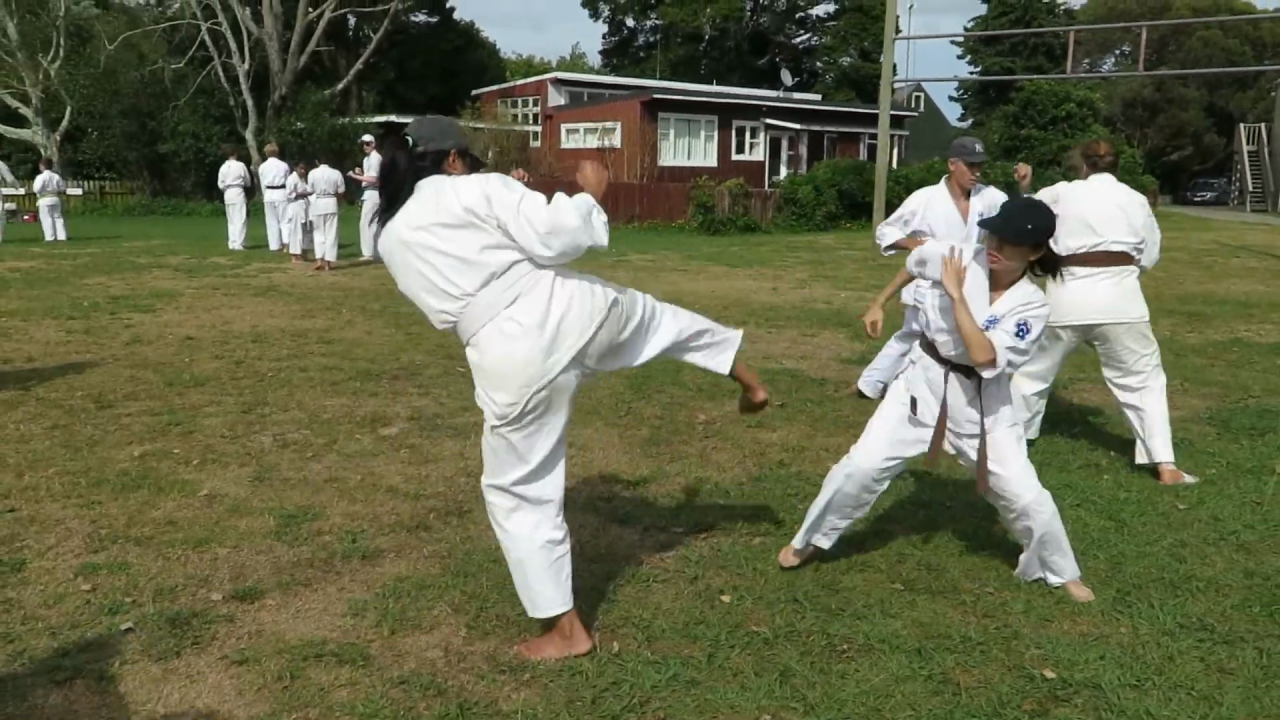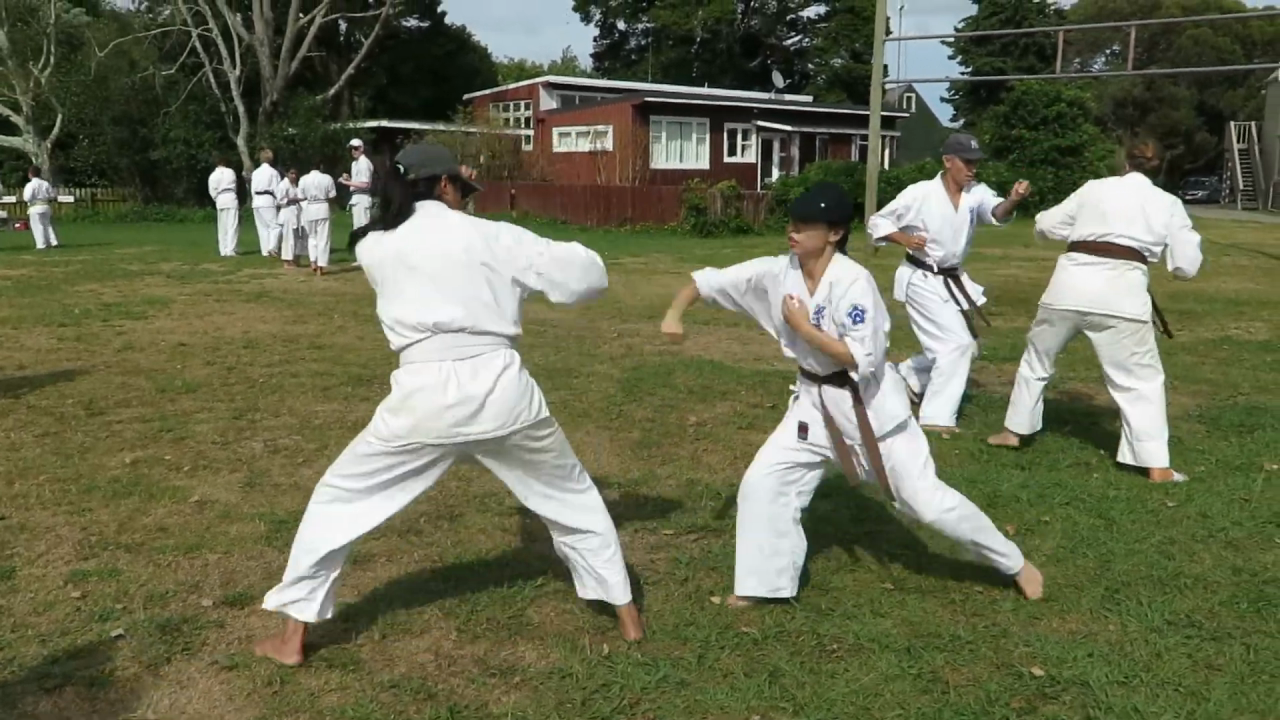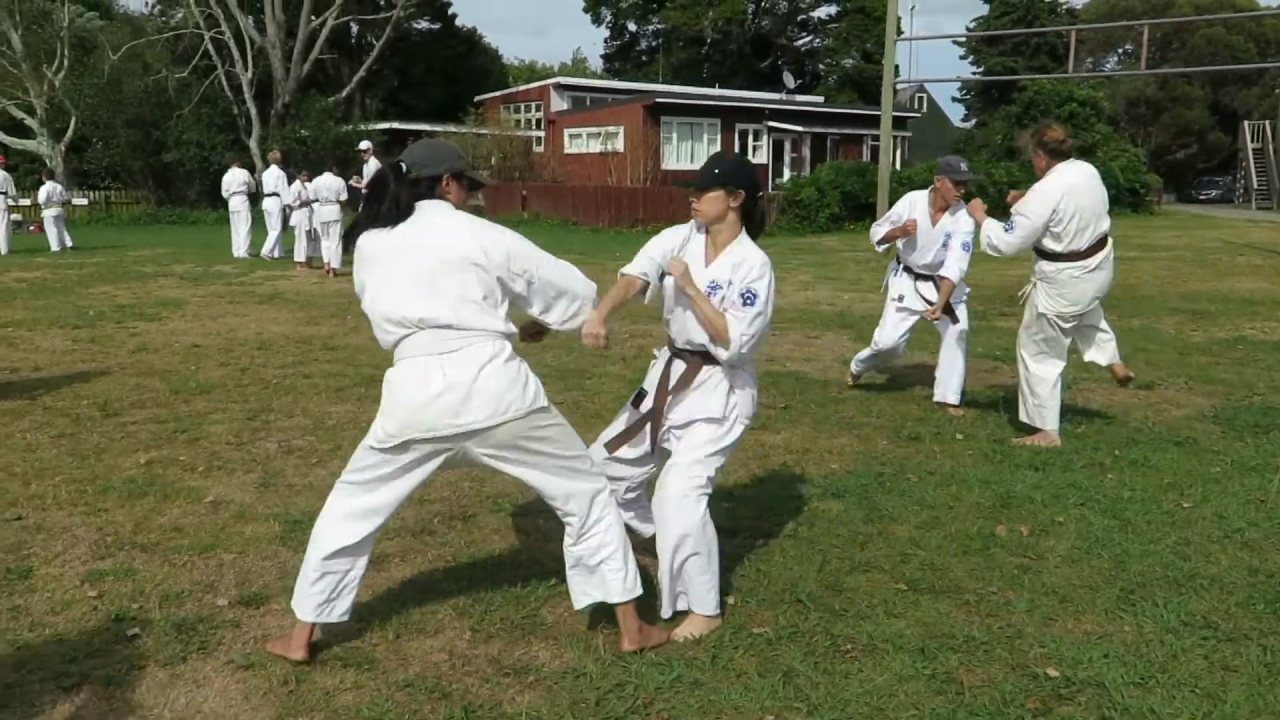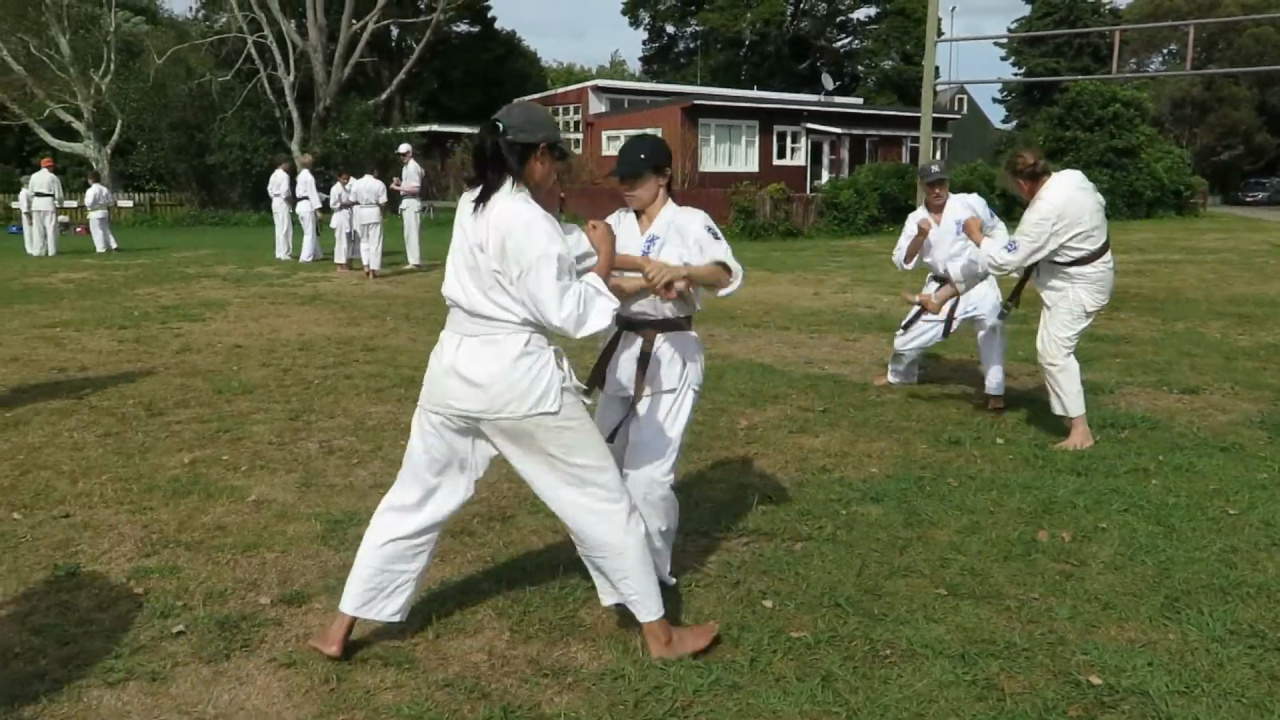
dt=0.4s
person 1, frame 1
left shoulder: (391, 240)
right shoulder: (480, 189)
right elbow: (558, 235)
right wrist: (592, 191)
left hip: (512, 360)
right hip: (571, 309)
left knee: (518, 494)
right knee: (667, 321)
left ankle: (567, 629)
right ankle: (747, 378)
person 1, frame 2
left shoulder: (373, 246)
right shoulder: (491, 235)
right elbow: (581, 275)
left wrist: (450, 202)
left hip: (425, 397)
right hip: (503, 388)
left knee: (340, 498)
right knee: (570, 495)
left ankle: (292, 636)
right ankle: (628, 616)
person 1, frame 3
left shoulder: (370, 241)
right shoulder: (487, 235)
right elbow: (575, 292)
right wrist: (536, 324)
left hip: (416, 393)
right hip: (494, 384)
left knee: (351, 503)
right knee: (585, 490)
left ankle: (301, 635)
right ankle: (631, 625)
person 1, frame 4
left shoulder: (476, 201)
right shoulder: (527, 224)
right elbow: (576, 317)
right wrist: (605, 263)
left hip: (454, 369)
right hip: (518, 378)
left knee: (413, 501)
right knee: (601, 502)
left ankle: (339, 632)
right ankle: (660, 635)
person 2, frame 1
left shoulder: (1032, 305)
right shoulder: (959, 258)
left elbow: (985, 358)
right elbow: (917, 258)
left wrist: (955, 293)
left hip: (982, 399)
right hip: (926, 380)
left knee: (1026, 496)
right knee: (862, 466)
left ankle: (1059, 572)
right ankle: (810, 540)
person 2, frame 2
left shoulder: (855, 282)
right shoulder: (779, 271)
left elbow: (862, 360)
right elbow: (706, 280)
left wrist: (806, 330)
right wrist: (675, 313)
left hip: (868, 401)
right hip: (816, 399)
left knee: (928, 500)
right knee: (764, 483)
left ankle: (1013, 563)
right ankle: (766, 581)
person 2, frame 3
left shoulder: (753, 266)
right shoulder: (681, 238)
left elbow: (732, 342)
right elbow: (636, 277)
left wrist: (691, 290)
right wrist: (599, 313)
left hip: (721, 390)
right hip: (671, 374)
left knee: (680, 496)
right knee: (610, 460)
left ankle: (703, 608)
right ankle: (652, 530)
person 2, frame 4
left shoulder: (690, 222)
right shoulder: (617, 223)
left elbow: (724, 275)
left wrist: (685, 273)
right wrist: (652, 273)
left hip: (672, 355)
right hip: (626, 350)
left knee: (647, 472)
right knee: (609, 457)
left ankle: (649, 575)
person 3, frame 1
left shoulder: (1063, 193)
right shoulder: (1137, 200)
right elbow: (1148, 258)
left hip: (1067, 296)
right hip: (1118, 297)
left knee: (1032, 370)
right knee: (1144, 380)
right ankle: (1166, 467)
person 3, frame 2
left shoulder: (1095, 188)
right shoulder: (1168, 204)
left elbow: (1046, 225)
right elbow: (1186, 266)
left wrist: (1074, 228)
left hip: (1070, 285)
right hip: (1121, 292)
left knee: (1037, 358)
right knee: (1140, 379)
left ankle: (1014, 430)
right ankle: (1157, 466)
person 3, frame 3
left shoulder: (1046, 191)
right shoulder: (1087, 172)
left elbow: (1006, 242)
left wrist: (979, 216)
right wrist: (1028, 199)
left hip: (1062, 283)
right hip: (1097, 268)
left knee: (1040, 355)
right knee: (1088, 319)
left ankle: (1047, 432)
right ankle: (1115, 365)
person 3, frame 4
left shoulder: (1045, 212)
right shoulder: (1072, 177)
left elbow: (1007, 259)
right elbow: (1096, 202)
left wrist: (977, 238)
left hip: (1079, 281)
right hip: (1067, 263)
left knee: (1054, 351)
left ankle: (1080, 431)
person 4, frame 1
left shoulder: (988, 197)
right shoulder: (924, 199)
right elbow: (885, 232)
left wrist: (1023, 187)
right wrist: (912, 244)
left knee: (908, 339)
left ankle: (870, 384)
person 4, frame 2
left shoulder: (978, 192)
right shoulder: (917, 194)
left elbow: (997, 212)
right elbow: (877, 223)
left wrist: (1014, 199)
right wrist: (903, 238)
left hip: (952, 279)
right hip: (922, 280)
left knee: (959, 346)
right knee: (955, 344)
left ankle: (909, 376)
right ankle: (936, 417)
person 4, frame 3
left shoulder: (964, 218)
right shoulder: (911, 201)
left elbow: (956, 264)
right elbow: (877, 232)
left wrist: (941, 304)
right wrist: (898, 232)
left hip: (942, 283)
right hip: (906, 278)
left knee: (956, 332)
right knee: (889, 338)
left ankle: (948, 398)
right ankle: (859, 367)
person 4, frame 4
left shoulder: (970, 202)
right shoulder: (916, 219)
left elbow: (997, 230)
right elbow: (904, 262)
right wrist: (918, 237)
left hip: (976, 285)
right hip: (940, 288)
left knee: (991, 329)
right knee: (909, 336)
left ankle: (995, 391)
right ankle: (898, 375)
